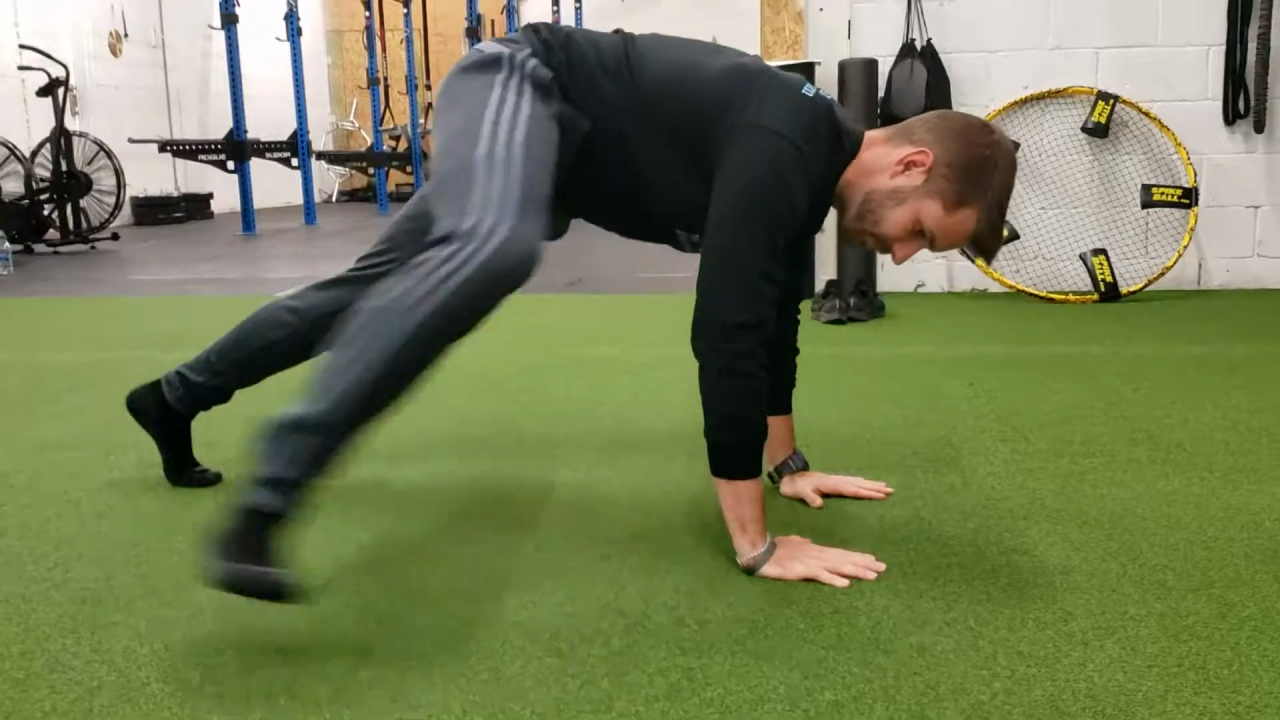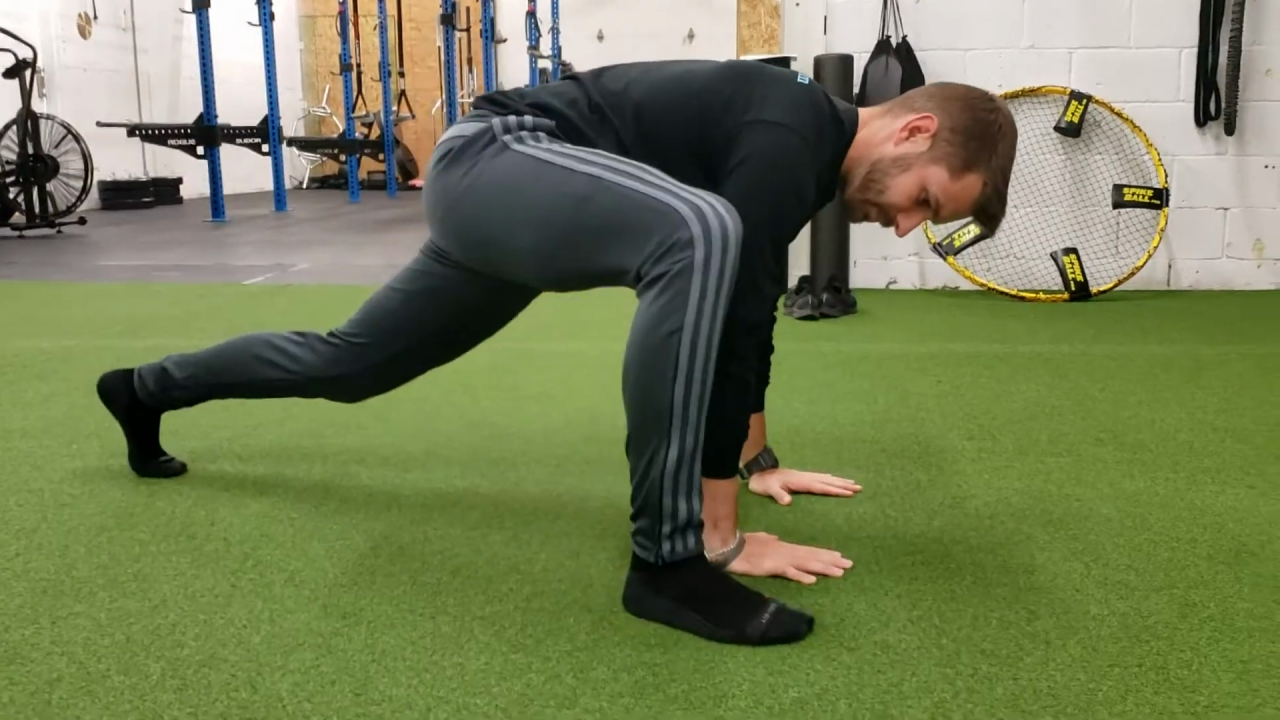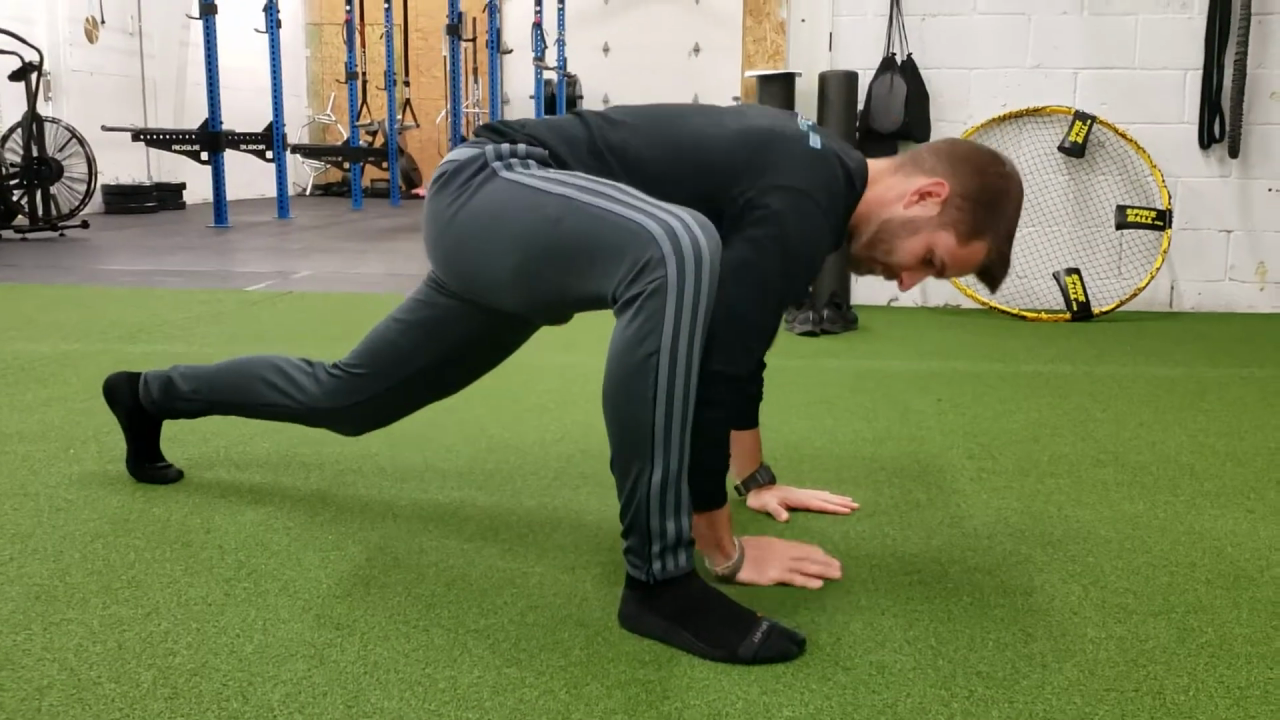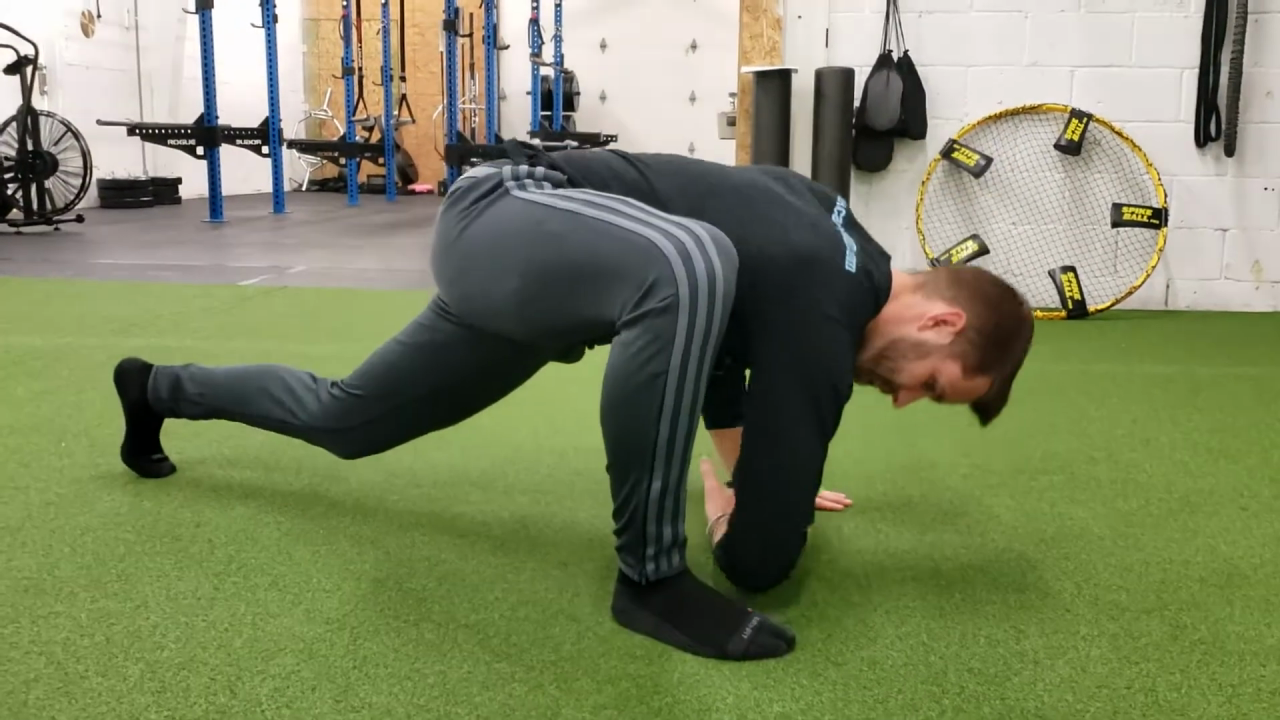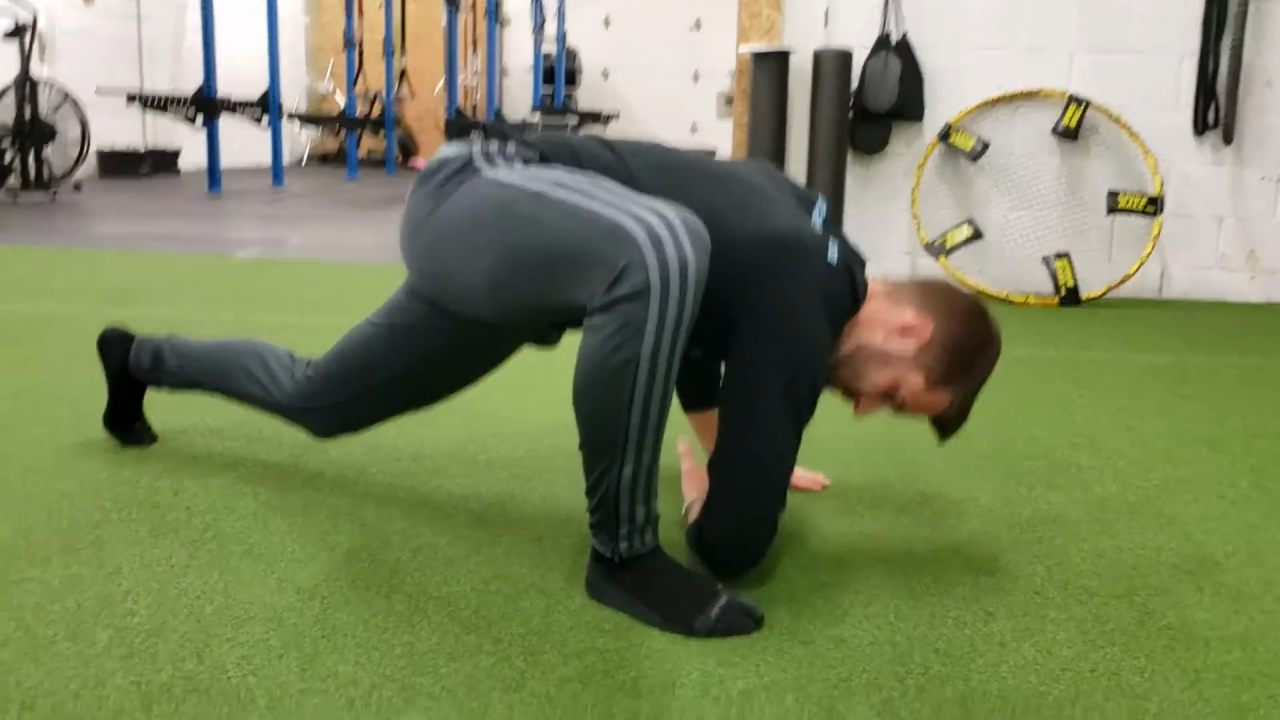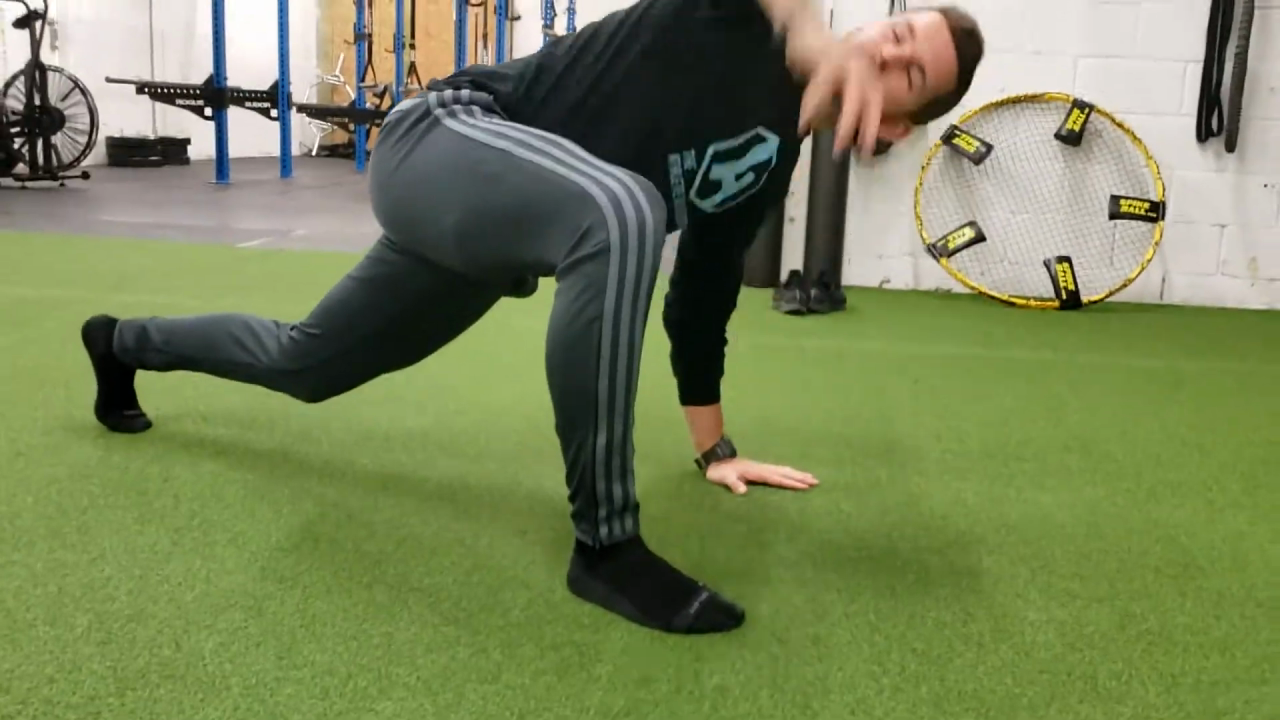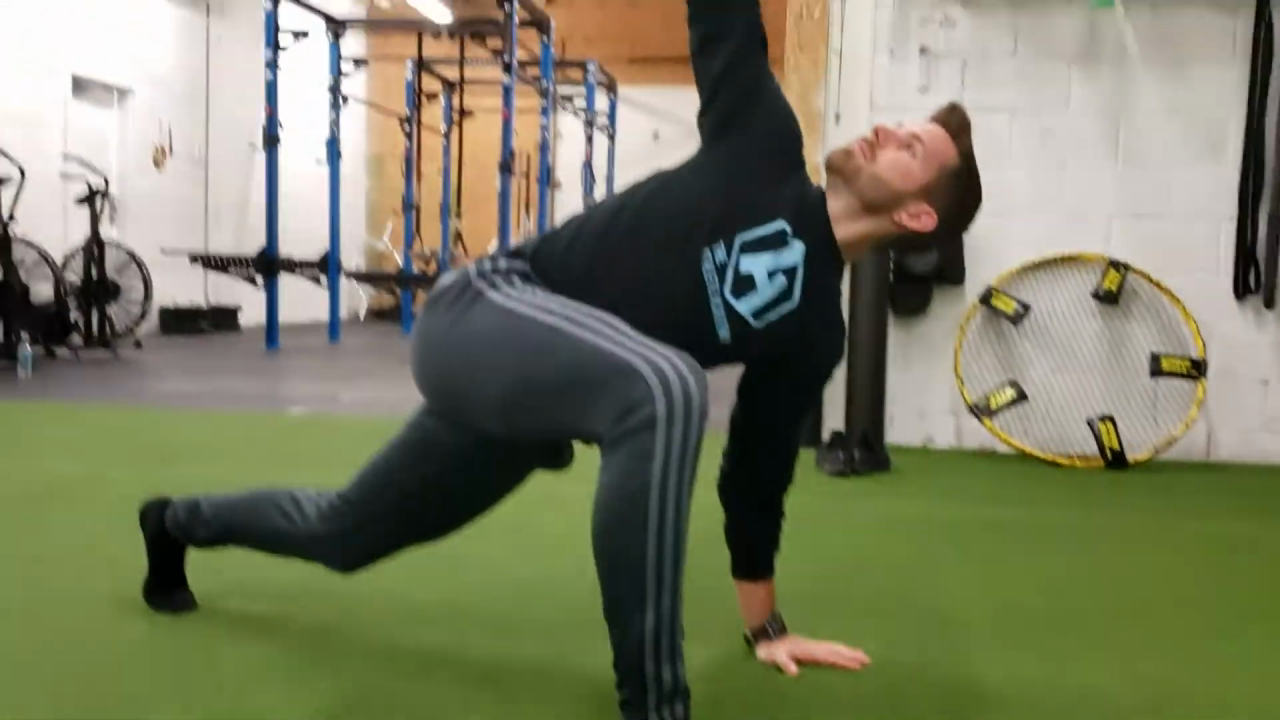
dt=0.5s
person 1, frame 1
left shoulder: (812, 163)
right shoulder: (782, 151)
left elbow: (773, 315)
right elbow: (728, 333)
left wrist: (788, 462)
right wrist: (754, 545)
left hip: (550, 130)
right hip: (512, 83)
left knee: (374, 290)
right knee: (487, 252)
left ankle: (173, 398)
right ankle: (268, 492)
person 1, frame 2
left shoulder: (799, 134)
right shoulder: (789, 138)
left elbow: (749, 308)
right elbow: (728, 325)
left wrist: (759, 460)
right wrist: (722, 538)
left hip: (500, 196)
right hip: (492, 159)
left knee: (349, 361)
right knee: (704, 233)
left ankle: (145, 391)
right ankle: (667, 559)
person 1, frame 3
left shoulder: (811, 169)
right shoulder: (803, 202)
left elbow: (724, 329)
right elbow: (711, 371)
left wrist: (754, 476)
right wrist: (720, 547)
left hip: (501, 225)
right hip: (487, 190)
left knee: (347, 397)
right knee: (677, 248)
left ankle: (150, 395)
right ankle: (659, 577)
person 1, frame 4
left shoulder: (838, 246)
right shoulder: (823, 313)
right elbow: (758, 558)
left wrist: (749, 479)
right wrist: (752, 515)
left hip: (506, 251)
right hip: (498, 218)
left knee: (341, 418)
right knee: (689, 265)
left ankle: (154, 389)
right ankle: (649, 575)
person 1, frame 5
left shoulder: (807, 253)
right shoulder: (803, 302)
right elbow: (728, 544)
left wrist: (719, 450)
right wrist: (739, 482)
left hip: (482, 239)
right hip: (466, 200)
left knee: (318, 397)
right knee: (665, 249)
left ankle: (138, 359)
right ankle: (623, 555)
person 1, frame 6
left shoulder: (766, 156)
left elbow: (700, 297)
left wrist: (714, 448)
left hip: (473, 211)
right hip: (441, 137)
left knee: (303, 362)
right knee: (620, 210)
left ankle: (126, 342)
right ankle: (605, 543)
person 1, frame 7
left shoulder: (816, 329)
right shoulder: (764, 150)
left elbow: (756, 470)
left wrist: (766, 631)
left hip: (523, 387)
right hip: (482, 313)
left knee: (344, 534)
right knee: (662, 390)
left ankle: (179, 523)
